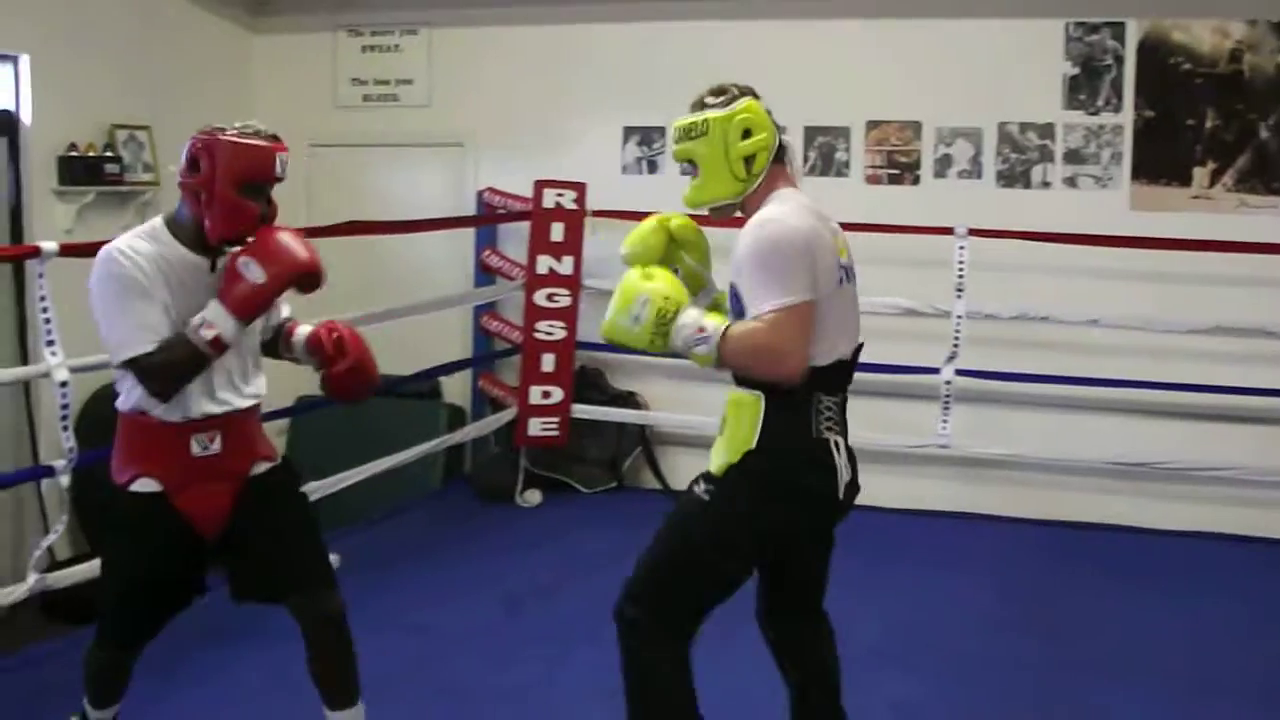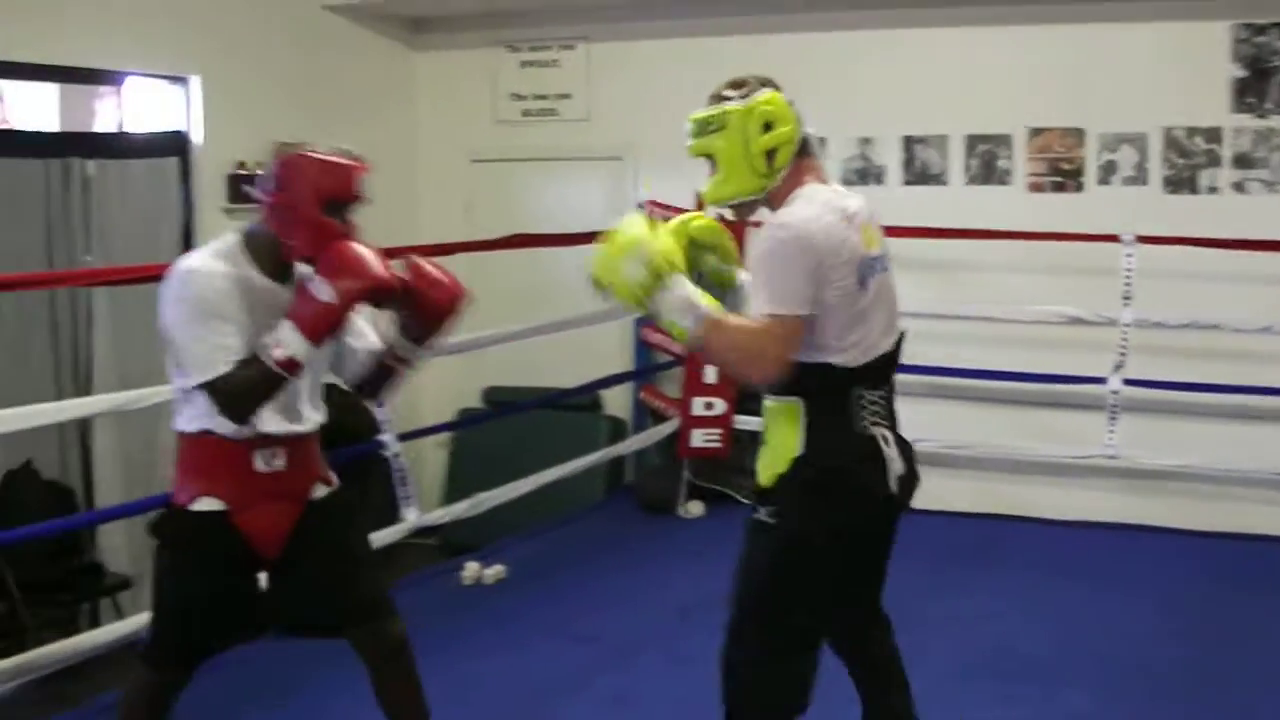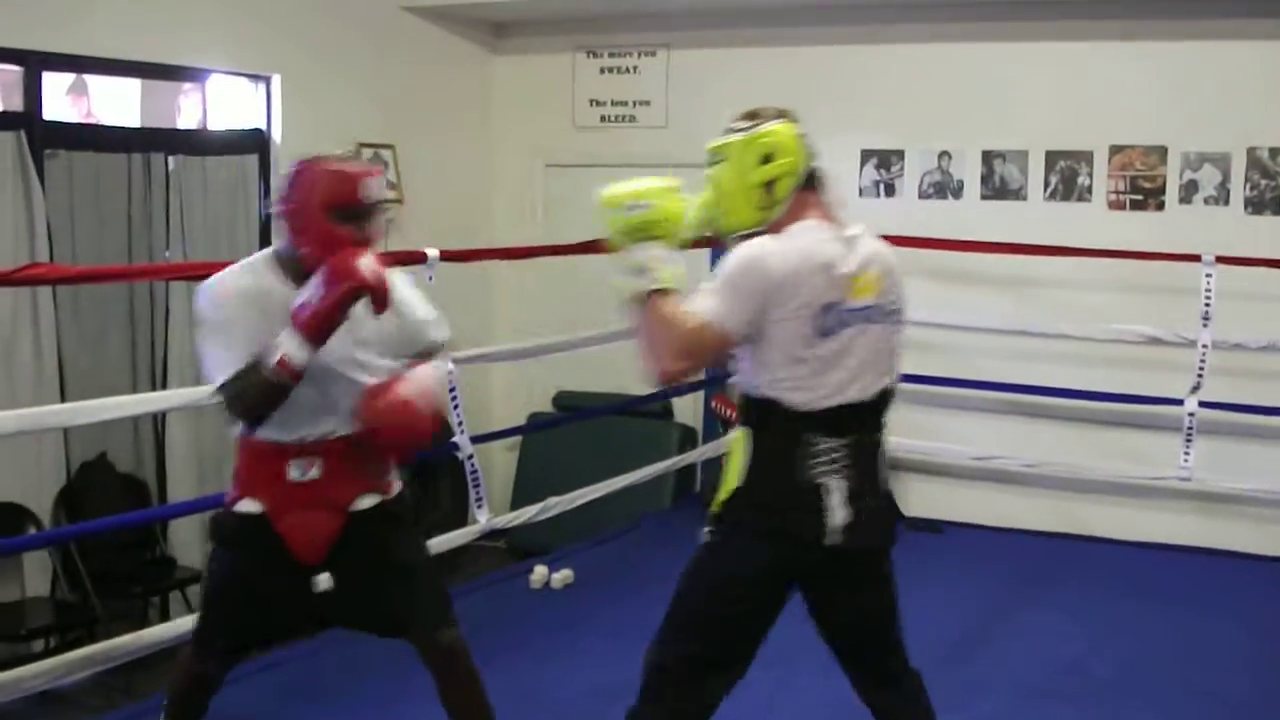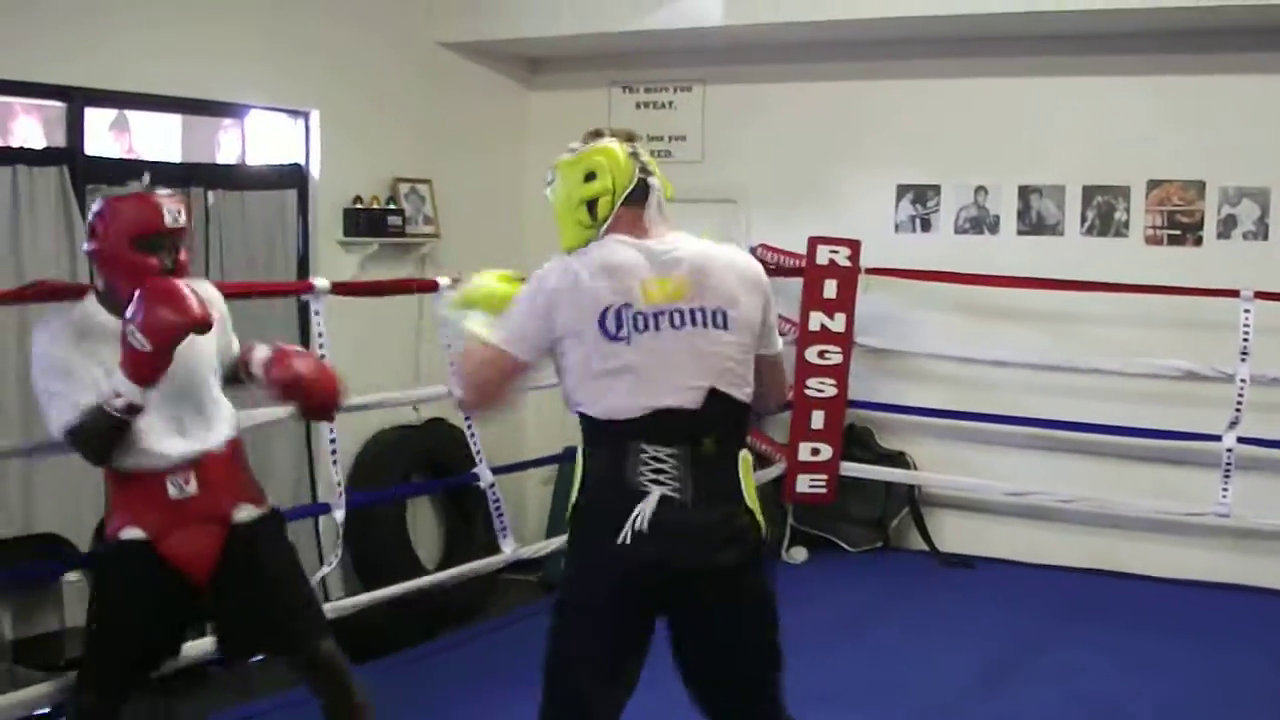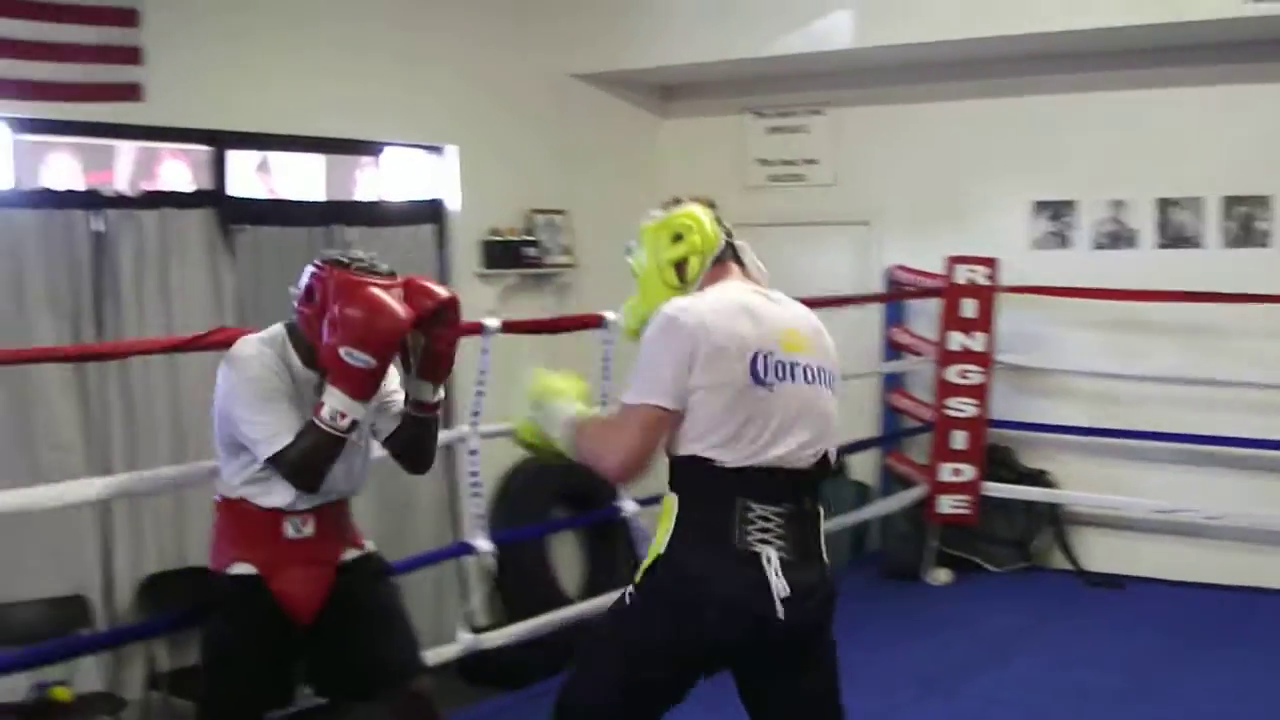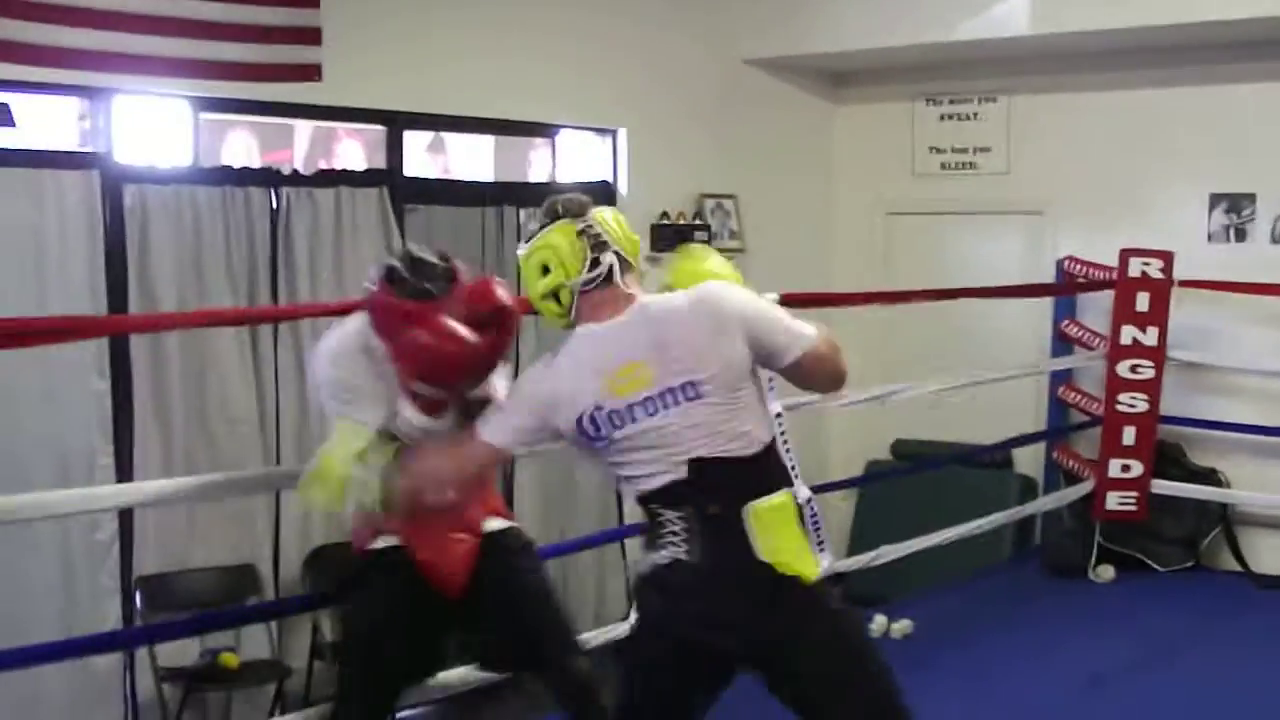
dt=0.7s
person 1, frame 1
left shoulder: (773, 229)
right shoulder: (809, 222)
left elbow: (780, 359)
left wrist: (678, 323)
right wrist: (694, 280)
left hip: (766, 468)
right hip: (817, 460)
left knee: (651, 614)
right knee: (795, 617)
person 1, frame 2
left shoulder: (793, 230)
right shoulder: (848, 210)
left elbow: (764, 363)
left wrist: (666, 293)
right wrist: (724, 266)
left hip: (820, 473)
right hip: (873, 461)
left knee: (763, 660)
right knee: (856, 623)
person 1, frame 3
left shoulder: (765, 261)
right shoulder: (879, 257)
left elbow: (671, 360)
left wrist: (649, 254)
left hip: (771, 513)
right hip: (861, 510)
person 1, frame 4
left shoulder: (568, 279)
right shoulder: (740, 268)
left elbow: (477, 390)
right elbow: (771, 394)
left wrist: (478, 318)
left hip: (616, 531)
right hip: (724, 524)
person 1, frame 5
left shoulder: (686, 320)
right shoulder: (812, 330)
left elbow: (622, 459)
left wrist: (566, 415)
left hip: (691, 583)
right hip: (796, 584)
person 1, frame 6
left shoulder: (554, 380)
right shoulder: (714, 306)
left elbow: (454, 468)
right elbow: (829, 372)
left hip: (677, 594)
right hip: (768, 582)
person 2, frame 1
left shoulder: (250, 251)
right shoulder: (126, 261)
right elbow: (159, 380)
left wrist: (322, 344)
right wrist: (234, 302)
left hip: (246, 454)
right hip: (158, 467)
left knee: (322, 606)
right knee: (123, 633)
person 2, frame 2
left shoulder: (317, 275)
right shoulder: (200, 277)
left elbow: (369, 384)
right elbow: (234, 401)
left wrist: (412, 330)
right wrist: (307, 322)
left hip: (302, 478)
right hip: (218, 489)
left knee: (384, 634)
right knee: (170, 662)
person 2, frame 3
left shoulder: (380, 282)
right shoulder: (229, 292)
left elbow: (431, 353)
right elbow: (247, 407)
left wrist: (416, 389)
right wrist: (312, 320)
left hip: (362, 487)
right hip: (270, 493)
left knee: (441, 639)
right knee: (214, 649)
person 2, frame 4
left shoulder: (202, 298)
right shoulder: (60, 337)
right elbow: (96, 448)
left wrist: (272, 366)
right wrist: (140, 366)
left hip: (230, 501)
right hip: (145, 520)
left knee: (316, 650)
person 2, frame 5
left shoulder: (370, 358)
right shoulder: (251, 363)
left elbow: (416, 460)
right elbow: (304, 474)
left wrist: (427, 374)
right wrist: (350, 384)
left hip: (334, 544)
right hip: (254, 550)
person 2, frame 6
left shoulder: (475, 342)
right shoulder: (341, 353)
right elbow: (388, 464)
left wrist: (483, 377)
right wrist: (427, 395)
left hip: (475, 512)
right hip: (398, 530)
left knee: (566, 666)
